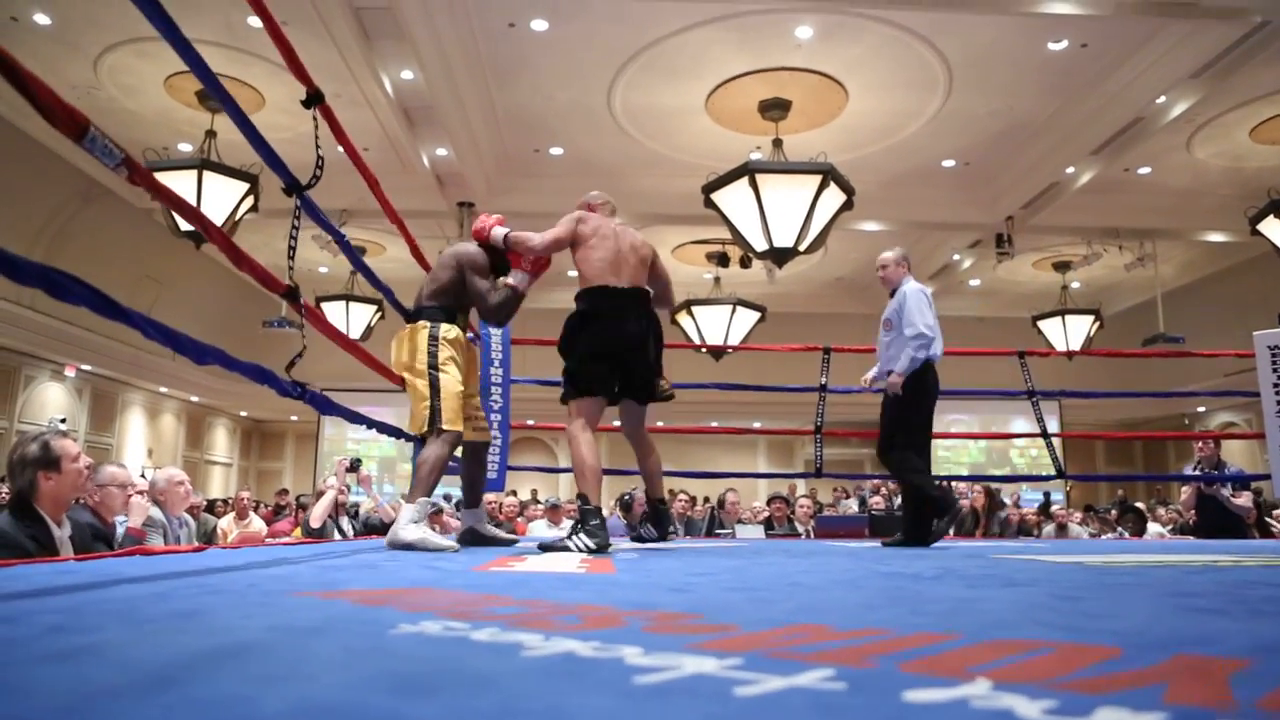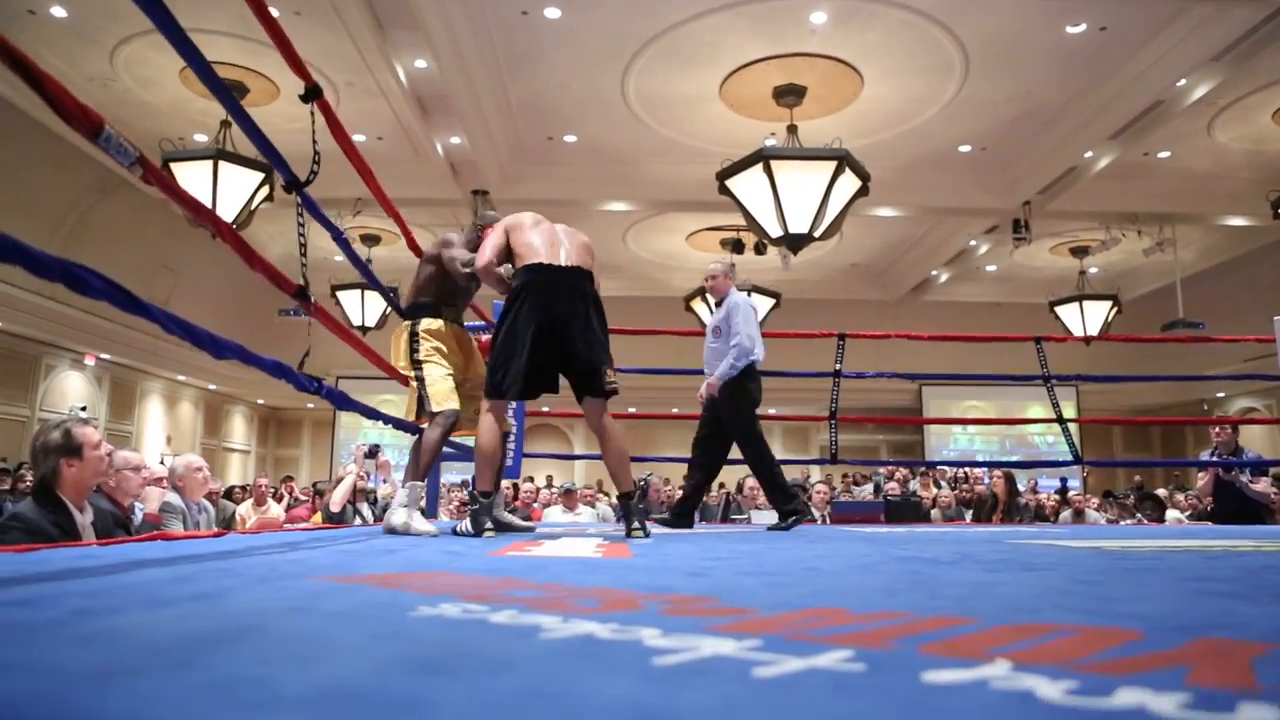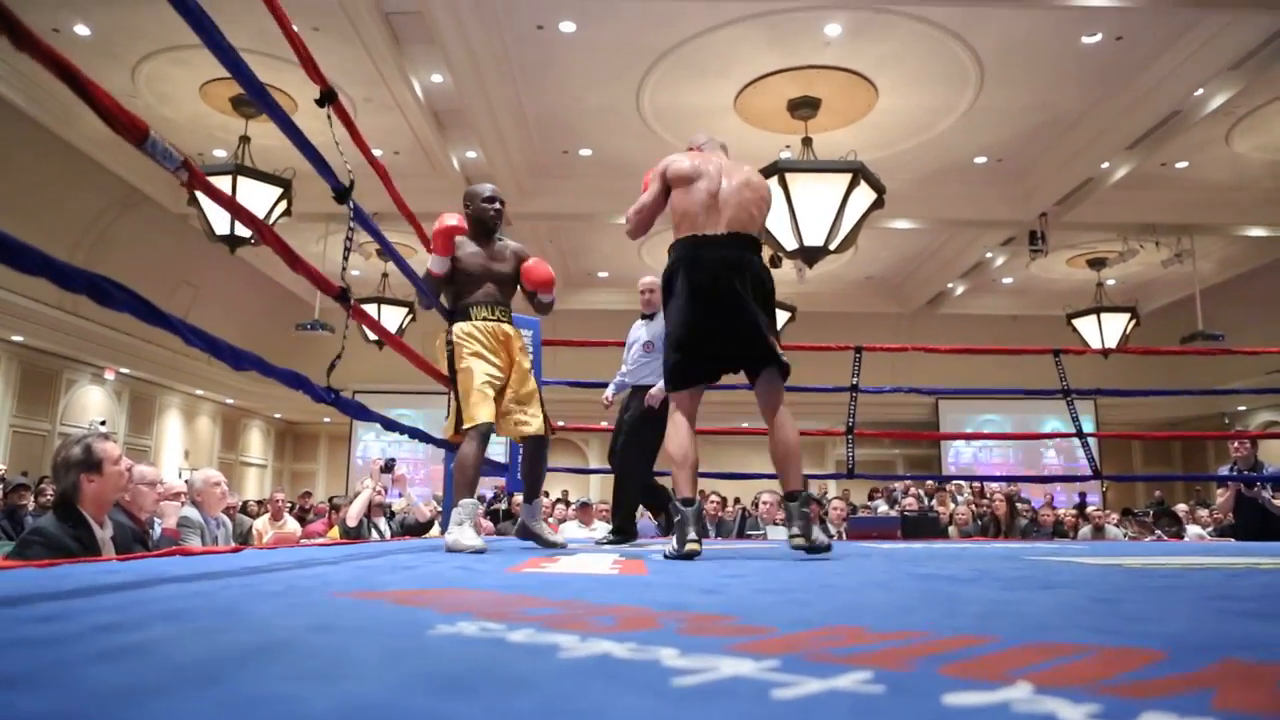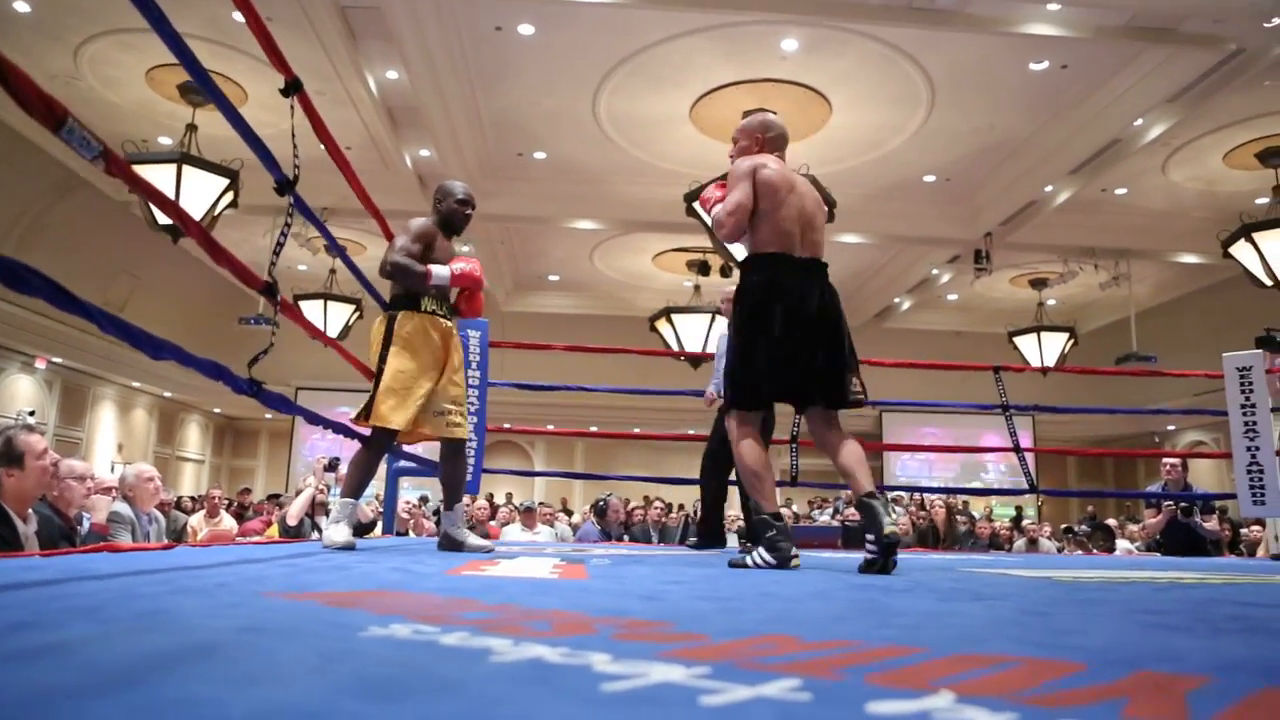
dt=1s
person 1, frame 1
left shoulder: (582, 221)
right shoulder: (640, 241)
left elbow: (539, 245)
right elbow: (668, 300)
left wrist: (498, 234)
left hip: (600, 320)
right hip: (641, 327)
left knee: (580, 424)
right knee: (635, 427)
left ankle: (593, 526)
right ankle: (659, 517)
person 1, frame 2
left shoulder: (516, 222)
right shoulder: (580, 238)
left elbow: (483, 267)
left wrist: (509, 287)
left hip: (534, 293)
right hip: (581, 297)
left knee: (494, 407)
right knee: (598, 413)
left ankle: (481, 513)
right ankle: (631, 514)
person 1, frame 3
left shoulder: (677, 164)
right shoulder: (757, 183)
left elbow: (635, 225)
left wrist: (661, 192)
left hip: (692, 273)
right hip: (743, 275)
left knee: (683, 408)
right knee: (773, 402)
left ankle: (687, 524)
right ankle: (800, 515)
person 1, frame 4
left shoulder: (751, 169)
right shoulder: (809, 190)
left elbow: (732, 231)
left wrist: (716, 206)
left hip: (769, 294)
right hip: (817, 295)
left knee: (742, 423)
right knee: (824, 424)
left ankle: (776, 538)
right ankle: (871, 510)
person 2, frame 1
left shoulder: (476, 260)
right shoulder: (472, 255)
left elbow: (499, 318)
right elbow: (493, 312)
left wrist: (524, 278)
right wrist: (519, 274)
left hip: (447, 344)
right hip: (433, 340)
left knee: (477, 435)
right knee: (446, 433)
left ankle: (473, 523)
right ankle: (408, 523)
person 2, frame 2
left shoulder: (472, 272)
right shoulder: (452, 242)
right elbow: (463, 271)
left hip: (459, 341)
right hip: (427, 335)
right knee: (444, 417)
left ankle: (493, 511)
right ankle: (403, 510)
person 2, frame 3
left shoulder: (515, 252)
right shoulder: (453, 245)
left elbow: (544, 307)
left wrist: (545, 291)
right wrist: (438, 257)
left hip: (510, 340)
right hip: (469, 339)
left knee: (536, 432)
right knee: (477, 428)
left ankle: (531, 520)
right ankle: (460, 525)
person 2, frame 4
left shoulder: (450, 253)
right shoulder: (420, 229)
right elbow: (390, 265)
left wrist: (461, 307)
right wrist: (446, 274)
left hip: (444, 338)
right hip: (409, 330)
left knee: (455, 436)
right knee: (385, 430)
left ankle: (453, 529)
right ankle: (339, 520)
person 3, frame 1
left shoulder: (912, 293)
right shoulder: (898, 299)
left elbow: (922, 335)
left wrist: (900, 373)
right wrist: (876, 373)
left hip: (912, 385)
right hip: (912, 385)
left knee: (893, 451)
right knee: (911, 453)
left ankle: (943, 504)
right ankle: (916, 530)
person 3, frame 2
left shoulder: (739, 303)
right shoulder: (721, 310)
left elbow: (744, 345)
left wrist: (719, 377)
right wrist: (707, 383)
left hip: (735, 387)
right hip: (723, 388)
left knee: (753, 448)
right knee: (704, 449)
left ankle: (791, 506)
right ankle: (682, 512)
person 3, frame 3
right shoulder: (636, 327)
left wrist: (661, 389)
right wrist: (612, 389)
left hip: (654, 398)
right hip: (635, 395)
left knee: (629, 461)
right knee: (618, 457)
left ankle: (624, 529)
right ankle: (664, 507)
person 3, frame 4
right shoulder: (725, 337)
right wrist: (713, 390)
right hip: (731, 409)
right knee: (711, 466)
left ankle: (755, 536)
right ankle: (708, 533)
